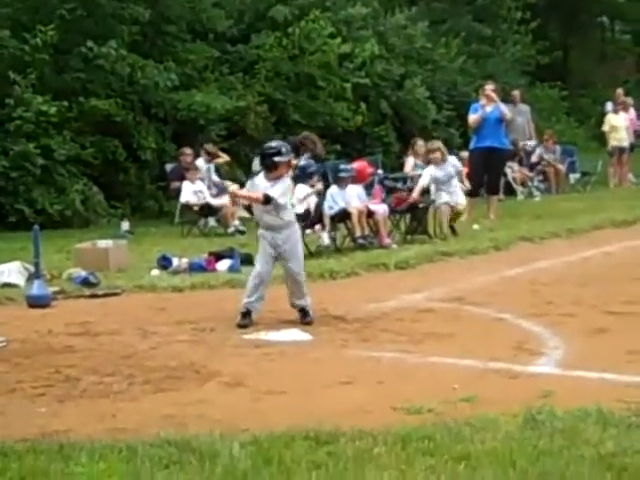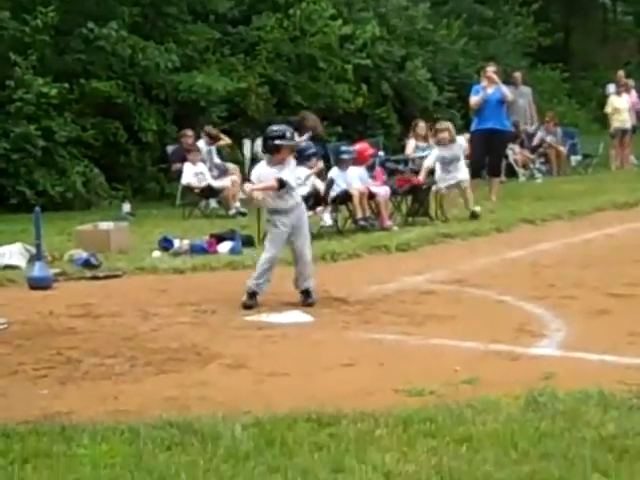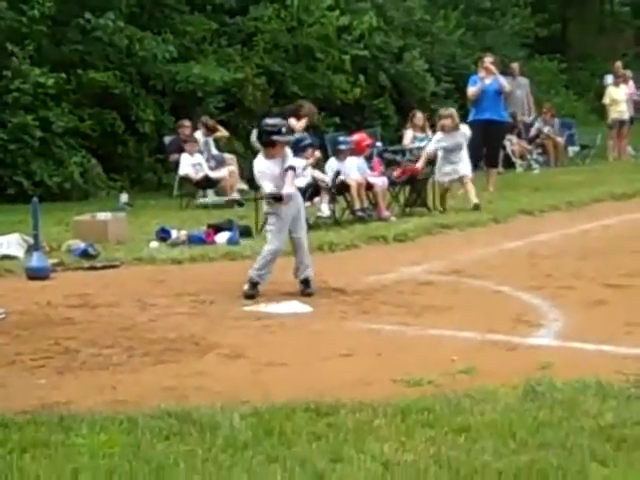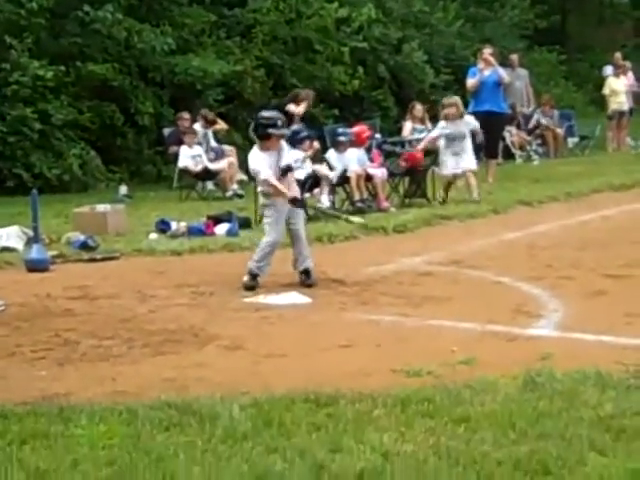
dt=0.1s
person 1, frame 1
left shoulder: (286, 182)
right shoulder: (255, 181)
left elbow: (266, 199)
right elbow: (242, 196)
left wrist: (241, 193)
right wrist: (236, 192)
left hip: (288, 231)
right hip: (267, 233)
left knee: (295, 270)
right knee: (261, 271)
left ankle: (303, 307)
right ankle: (247, 310)
person 1, frame 2
left shoulder: (289, 162)
right shoulder: (259, 171)
left elbow: (279, 183)
right elbow: (260, 196)
left wrist: (255, 188)
right wrist: (254, 193)
left hip: (297, 211)
right hip: (277, 216)
left knee: (303, 253)
right knee: (271, 254)
left ankle: (305, 289)
right ankle: (252, 291)
person 1, frame 3
left shoulder: (286, 153)
right shoulder: (259, 165)
left elbow: (290, 171)
right elbow: (269, 191)
left wrist: (287, 187)
right wrist: (276, 195)
left hip: (294, 201)
right hip: (276, 208)
left knee: (301, 242)
right knee: (274, 246)
left ankle: (304, 279)
right ankle: (254, 280)
person 1, frame 4
left shoulder: (281, 145)
right shoulder: (255, 158)
left elbow: (287, 169)
right elbow: (270, 181)
left wrist: (294, 189)
right wrist: (286, 194)
left hip: (291, 194)
right hip: (272, 200)
left knee: (299, 232)
right knee: (272, 237)
left ankle: (304, 269)
right ankle: (253, 272)
person 2, frame 1
left shoulder: (500, 107)
right shoulder: (475, 106)
left elbow: (508, 117)
right elbow: (472, 123)
left wrist: (497, 101)
right wrist: (482, 109)
left hip: (499, 148)
right hip: (479, 147)
left knee: (494, 182)
right knee: (475, 182)
left ankle: (492, 214)
person 2, frame 2
left shoulder: (501, 88)
right shoulder: (477, 88)
left elbow: (509, 99)
right elbow: (473, 105)
left wrist: (498, 83)
right wrist: (484, 90)
left hip: (500, 130)
right hip: (480, 129)
left knee: (495, 164)
right knee: (476, 163)
left ankle: (493, 196)
person 2, frame 3
left shoulder: (499, 79)
right shoulder: (474, 79)
left elbow: (507, 89)
right elbow: (471, 96)
left wrist: (496, 73)
right wrist: (481, 81)
left hip: (498, 120)
right hip: (478, 120)
left knee: (493, 155)
right knee: (474, 154)
left ankle: (491, 187)
person 2, frame 4
left shoulder: (498, 70)
right shoulder: (473, 70)
left elbow: (506, 81)
right elbow: (470, 87)
left wrist: (495, 65)
right wrist: (481, 73)
left hip: (497, 112)
right hip: (477, 111)
left knee: (493, 146)
left ankle: (490, 178)
